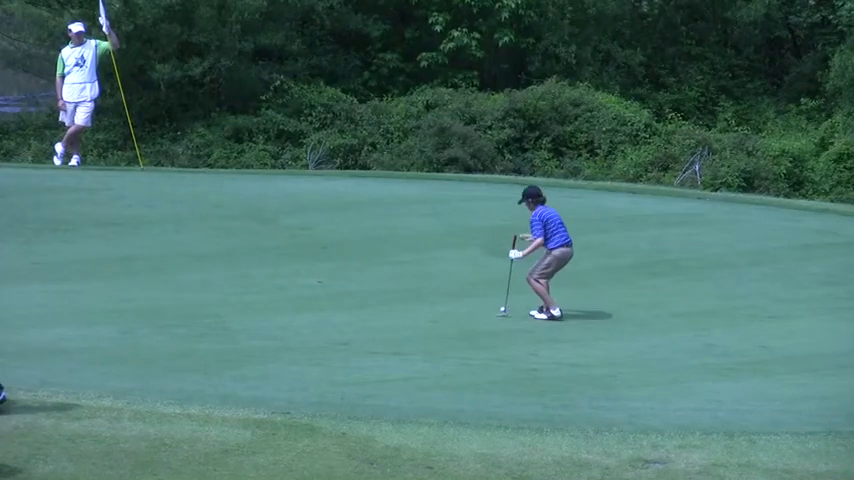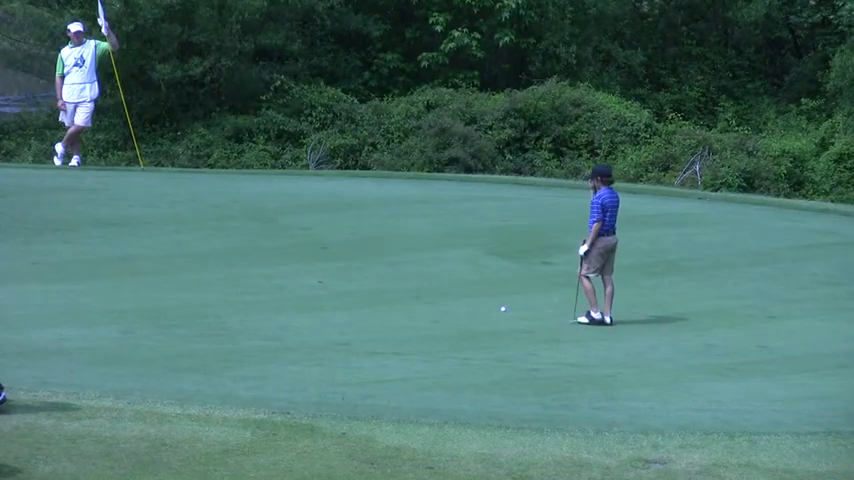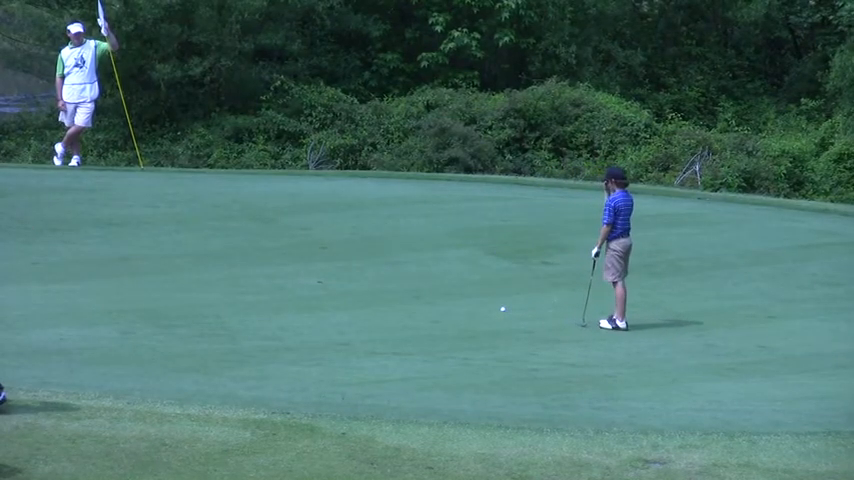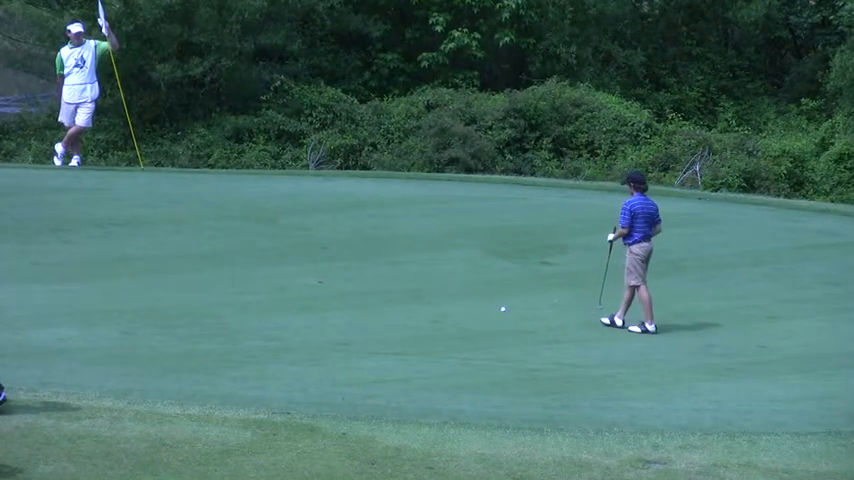
dt=1s
person 1, frame 1
left shoulder: (536, 215)
right shoulder: (550, 211)
left elbow: (540, 241)
left wrist: (522, 253)
right wrist: (532, 237)
left hip: (557, 251)
right hip: (567, 250)
left knee: (532, 277)
right knee: (540, 275)
left ankle: (553, 310)
right ankle: (546, 308)
person 1, frame 2
left shoulder: (598, 198)
right shoulder: (614, 195)
left elbow: (597, 224)
left wrist: (587, 245)
right wrist: (593, 190)
left hip: (600, 241)
right hip: (611, 239)
left knee: (584, 274)
right knee: (606, 277)
left ankle: (595, 312)
right ankle: (606, 315)
person 1, frame 3
left shoulder: (613, 200)
right shoulder: (628, 198)
left elbow: (607, 226)
left wrist: (597, 247)
right wrist: (607, 192)
left hip: (615, 243)
right hip: (626, 240)
left knee: (617, 281)
right knee: (619, 280)
left ankle: (620, 321)
right ankle: (617, 316)
person 1, frame 4
left shoulder: (629, 204)
right shoulder: (652, 204)
left elbow: (624, 230)
right elbow: (658, 229)
left wrist: (613, 236)
left hip: (635, 247)
right hip: (647, 245)
left knee: (640, 285)
right knee: (632, 283)
left ankle: (649, 324)
right ankle: (619, 318)
person 2, frame 1
left shoulder: (94, 45)
right shoulder: (64, 52)
left elbow: (115, 46)
right elbow: (59, 77)
left wrist: (108, 31)
right wrist: (59, 98)
left hip: (87, 96)
right hip: (68, 97)
left knee: (80, 127)
right knee: (72, 128)
left ankle: (61, 146)
right ankle: (76, 156)
person 2, frame 2
left shoulder: (93, 46)
right shoulder: (64, 52)
left elbow: (114, 47)
right elbow: (59, 77)
left wrist: (107, 32)
right wrist: (59, 98)
left hip: (86, 97)
right hip: (68, 97)
left knee: (80, 127)
right knee: (72, 128)
left ankle: (62, 146)
right ankle: (76, 156)
person 2, frame 3
left shoulder: (93, 46)
right shoulder: (64, 53)
left elbow: (114, 47)
right elbow: (59, 77)
left wrist: (107, 32)
right wrist: (59, 99)
left hip: (87, 96)
right hip: (68, 97)
left knee: (80, 127)
right knee: (71, 128)
left ankle: (61, 147)
right ankle: (76, 156)
person 2, frame 4
left shoulder: (93, 46)
right shoulder: (63, 52)
left elbow: (114, 47)
right elbow: (60, 76)
left wrist: (108, 32)
right wrist: (62, 95)
left hip: (87, 96)
right hip: (69, 97)
left knee: (80, 127)
right knee: (71, 128)
left ankle: (62, 147)
right ankle: (76, 156)
